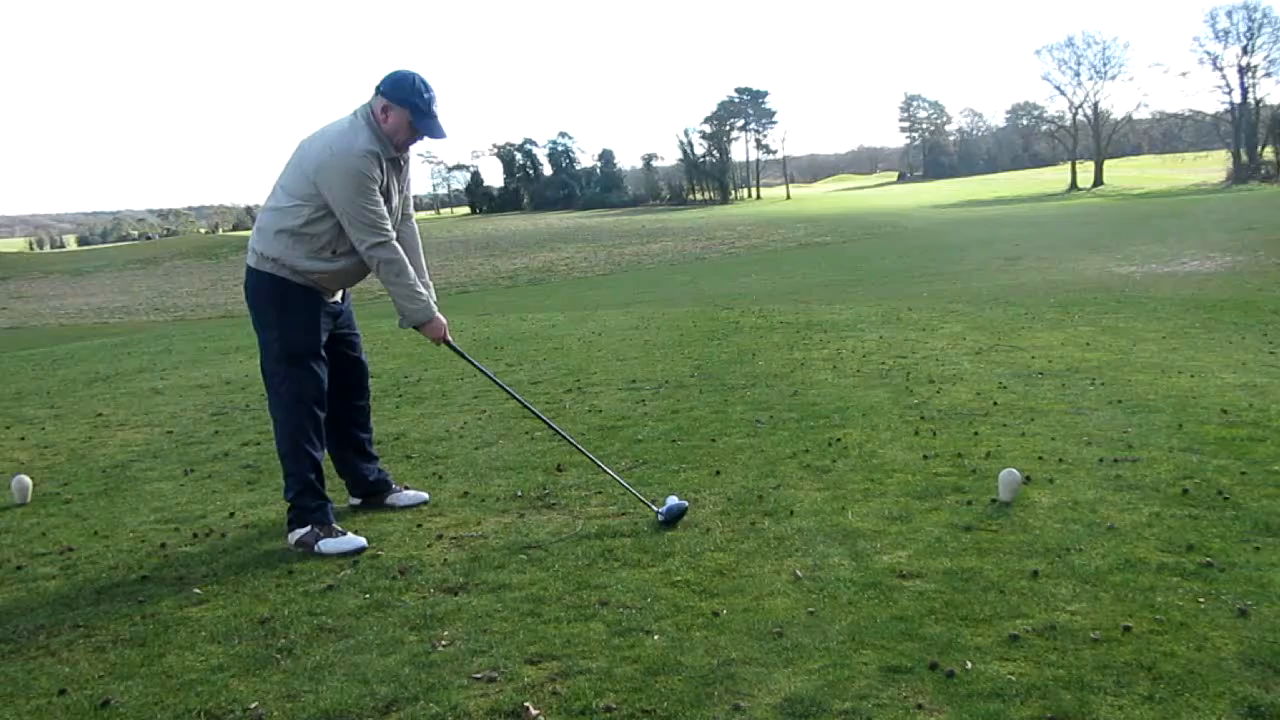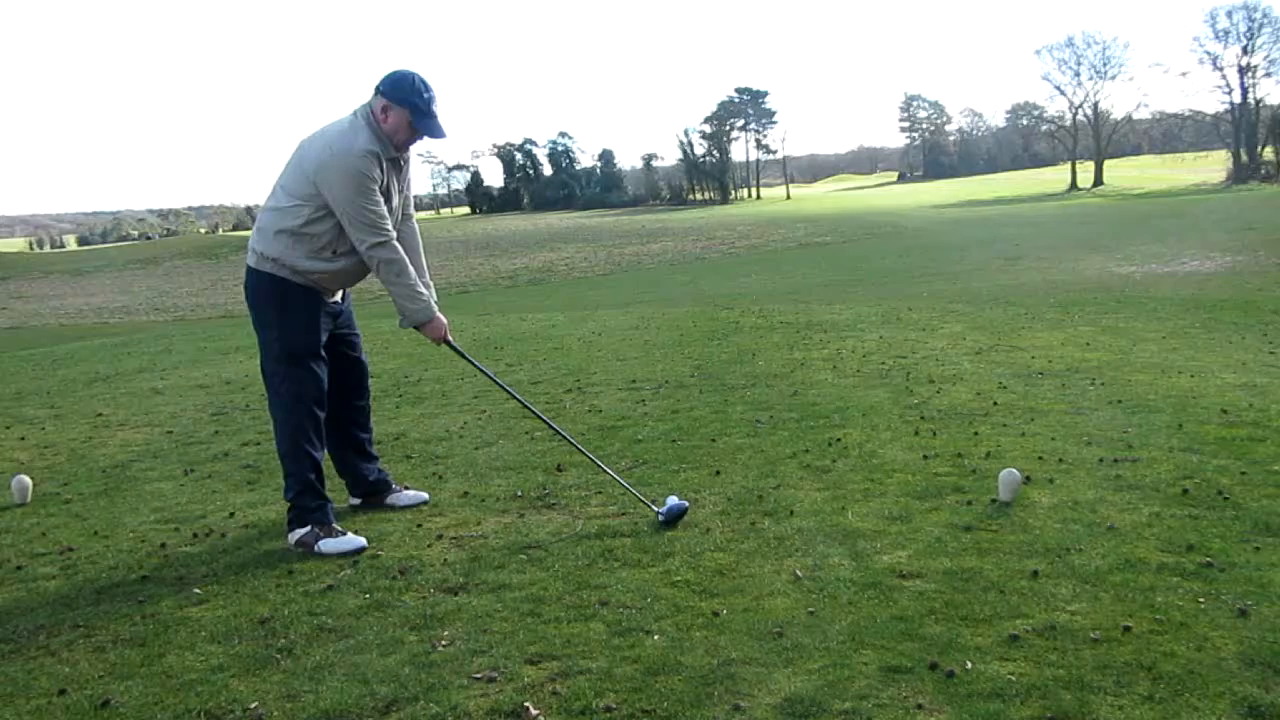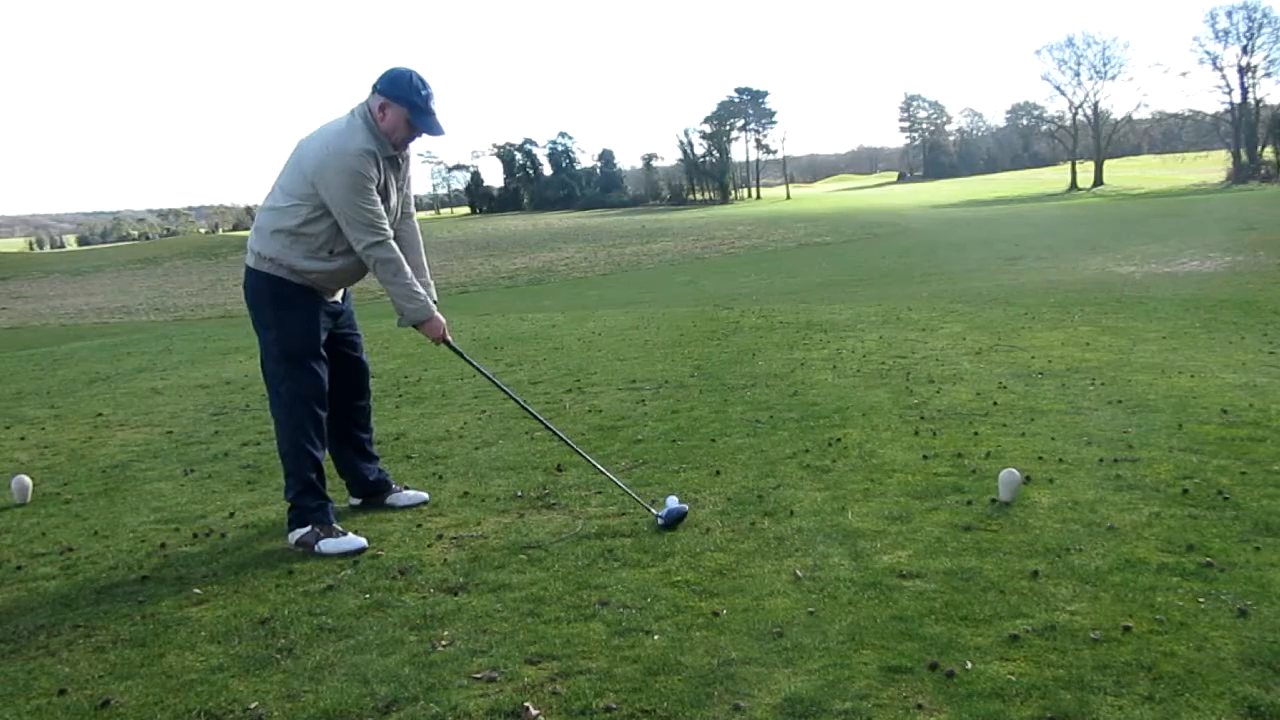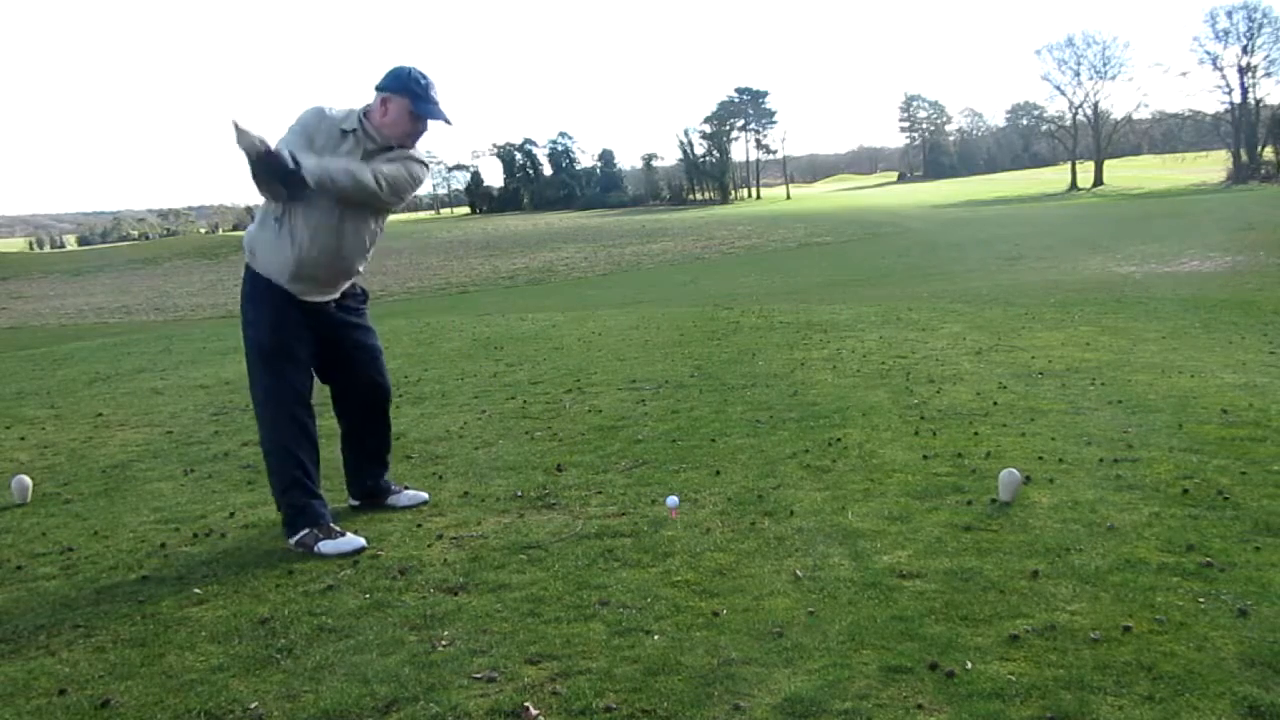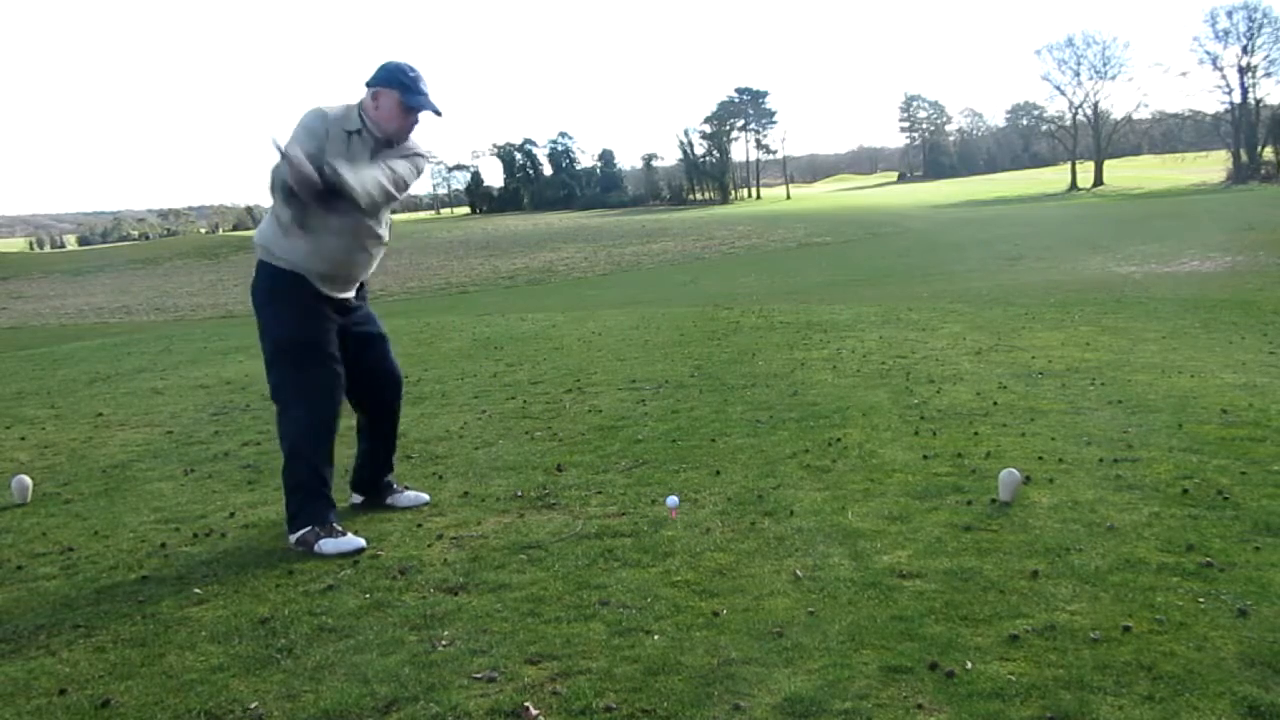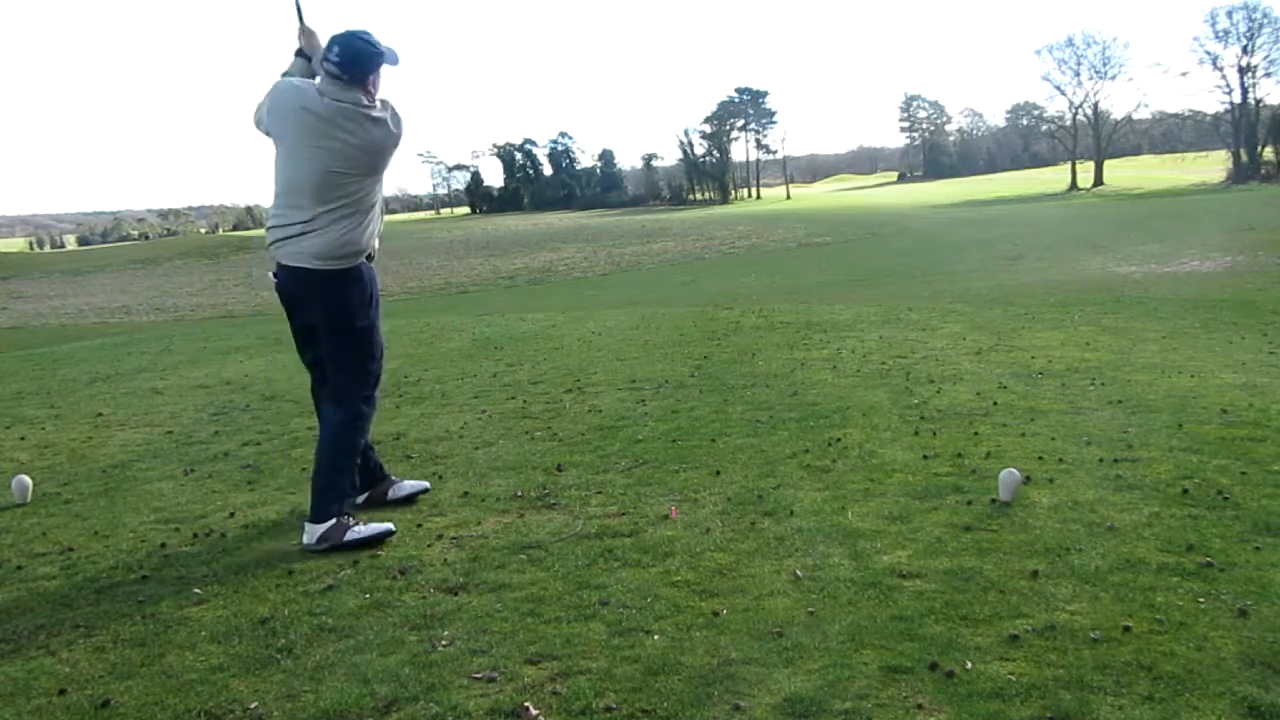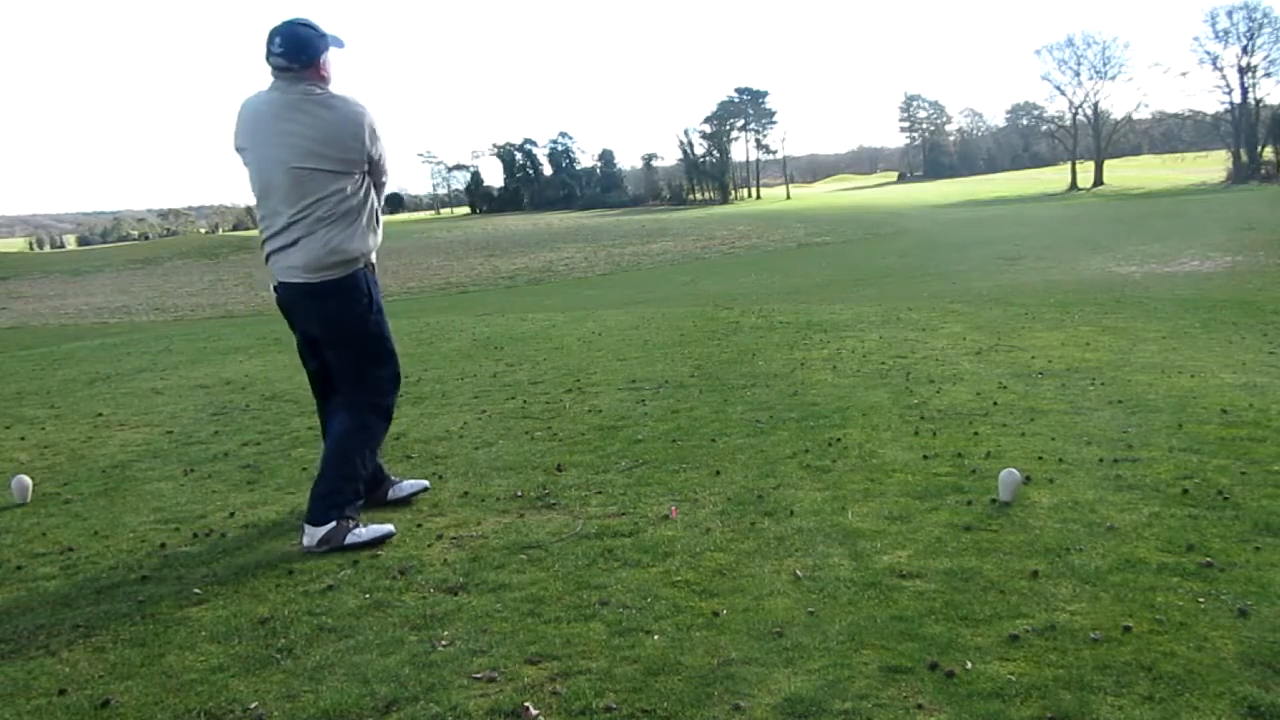
dt=0.4s
person 1, frame 1
left shoulder: (392, 150)
right shoulder: (349, 154)
left elbow: (403, 228)
right elbow: (378, 246)
left wrist: (425, 300)
right wrist: (422, 312)
left hip: (327, 283)
right hip: (284, 283)
left knee: (350, 384)
right knee: (302, 397)
left ankle: (368, 483)
right ankle: (308, 519)
person 1, frame 2
left shoulder: (392, 149)
right shoulder: (348, 155)
left elbow: (403, 228)
right elbow: (379, 246)
left wrist: (426, 300)
right wrist: (422, 313)
left hip: (326, 284)
right hip: (284, 284)
left knee: (350, 385)
right knee: (301, 398)
left ankle: (367, 483)
right ankle: (308, 519)
person 1, frame 3
left shoulder: (394, 151)
right shoulder: (346, 153)
left elbow: (403, 227)
right elbow: (375, 245)
left wrist: (425, 297)
right wrist: (419, 311)
left hip: (328, 284)
right hip: (284, 283)
left knee: (350, 384)
right knee: (302, 398)
left ankle: (368, 483)
right ankle: (308, 520)
person 1, frame 4
left shoulder: (409, 166)
right shoulder: (318, 124)
left elbow: (357, 181)
right elbow: (277, 181)
left wrist: (299, 172)
right wrist: (266, 162)
left hip: (336, 293)
right hip: (271, 285)
left knee: (370, 390)
right knee: (285, 407)
left ankle: (370, 486)
right ankle: (305, 522)
person 1, frame 5
left shoulder: (410, 157)
right shoulder: (327, 124)
left elbow: (373, 185)
right elbow: (291, 177)
left wrist: (334, 181)
right wrist: (296, 177)
left hip: (344, 289)
right hip: (287, 280)
left knee: (381, 386)
right knee: (311, 395)
left ankle: (373, 485)
right ankle: (308, 520)
person 1, frame 6
left shoulder: (286, 97)
right shoulder: (386, 123)
left wrist: (304, 61)
right wrist: (318, 54)
left hip: (289, 268)
right hip: (341, 272)
left knee: (335, 382)
right knee: (351, 388)
left ankle: (368, 479)
right ankle: (327, 517)
person 1, frame 7
left shoulder: (249, 116)
right shoulder: (350, 117)
right elbow: (378, 179)
left hip: (288, 279)
right hip: (341, 276)
left knee: (337, 390)
right knee: (371, 391)
left ankle: (369, 481)
right ankle: (328, 517)
